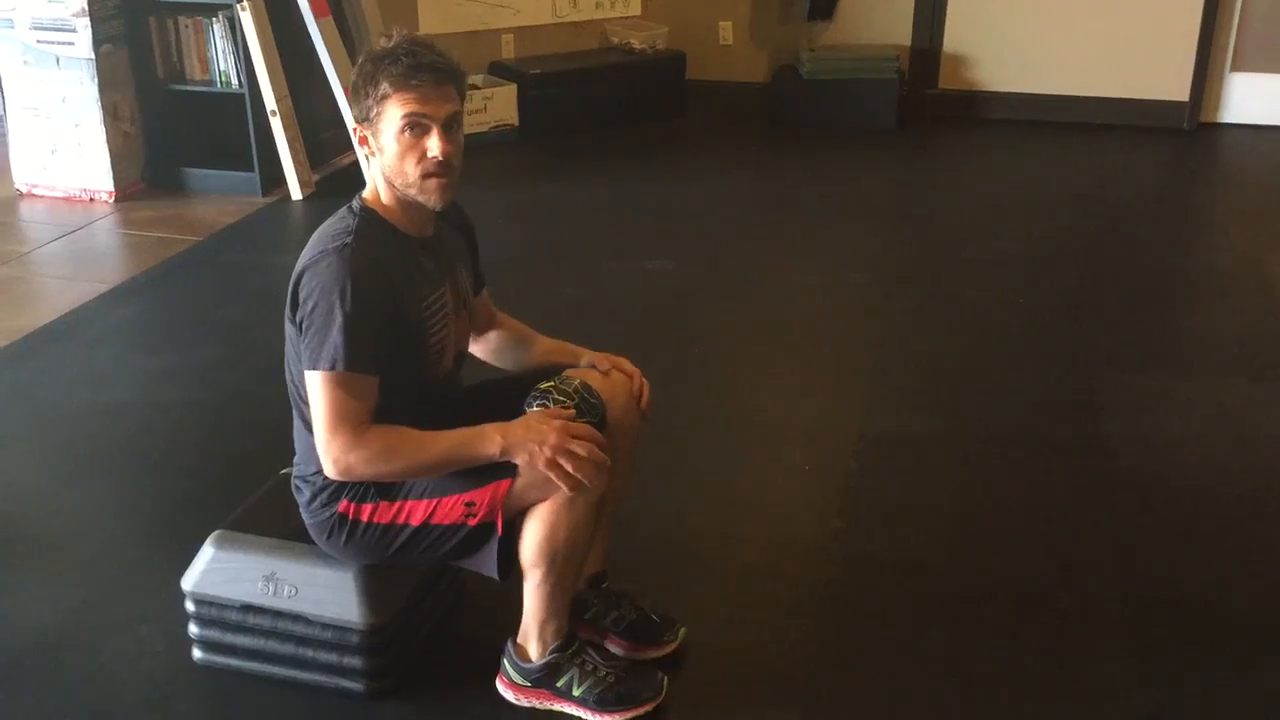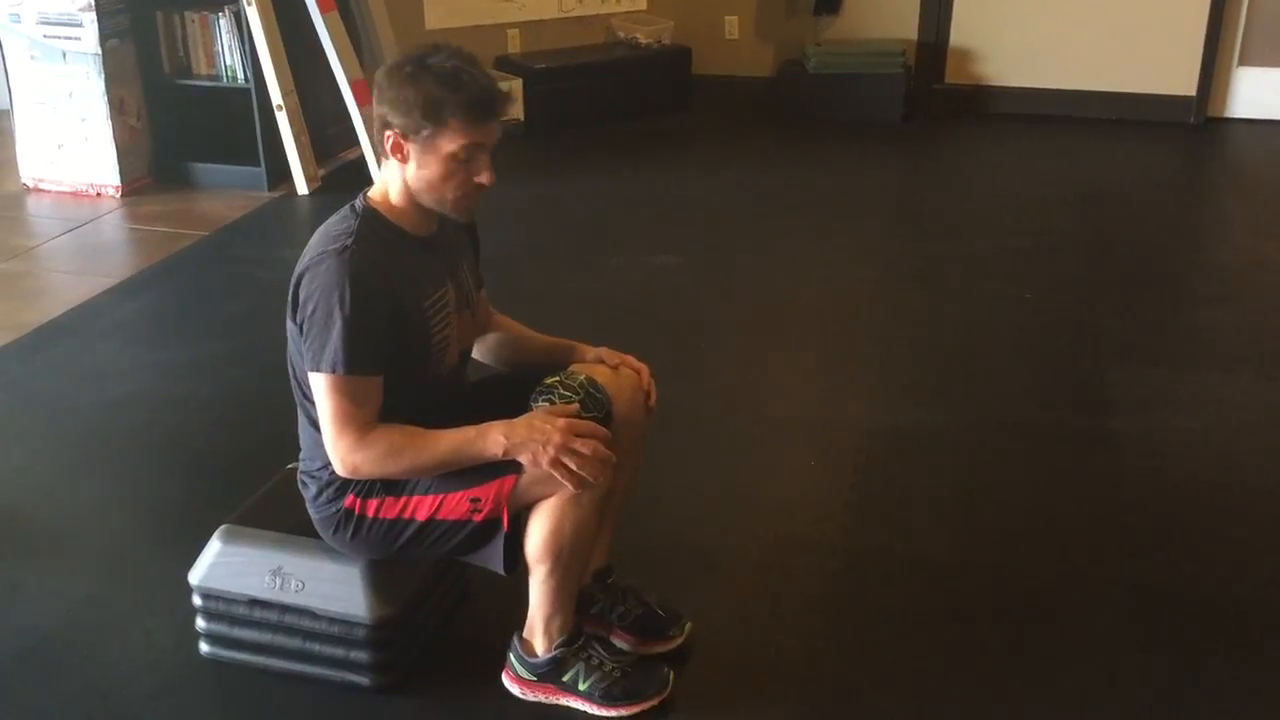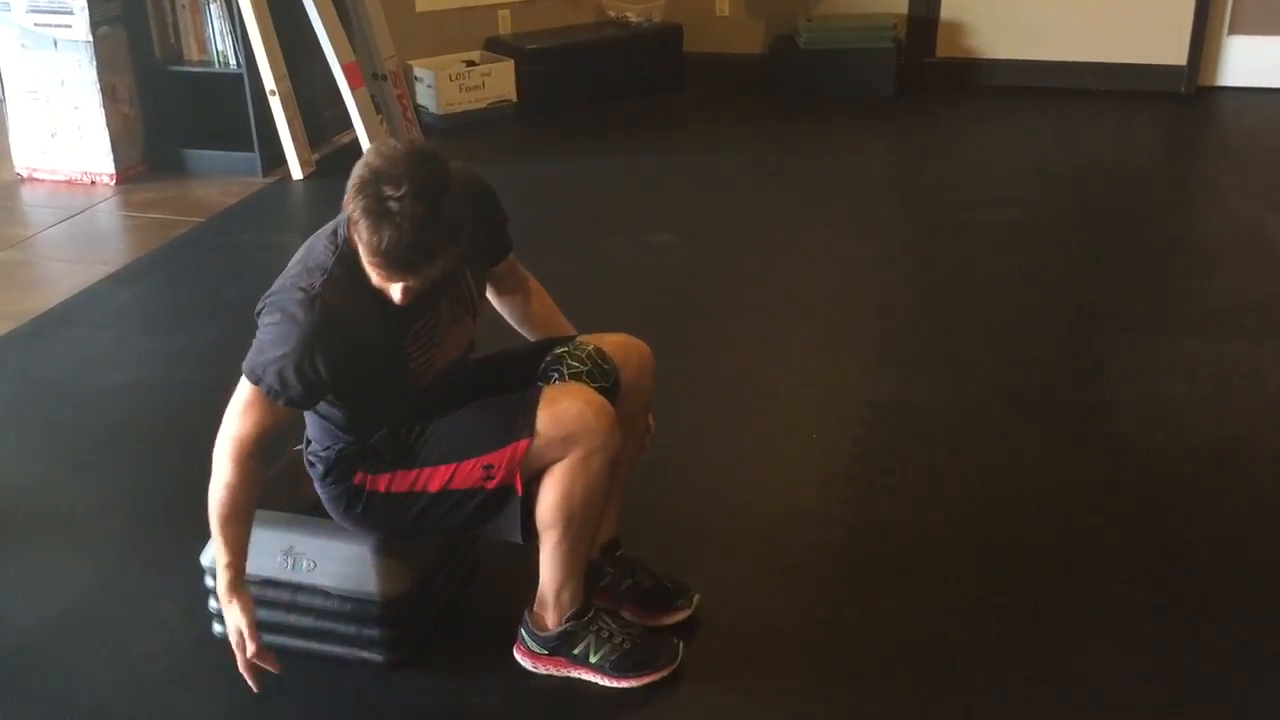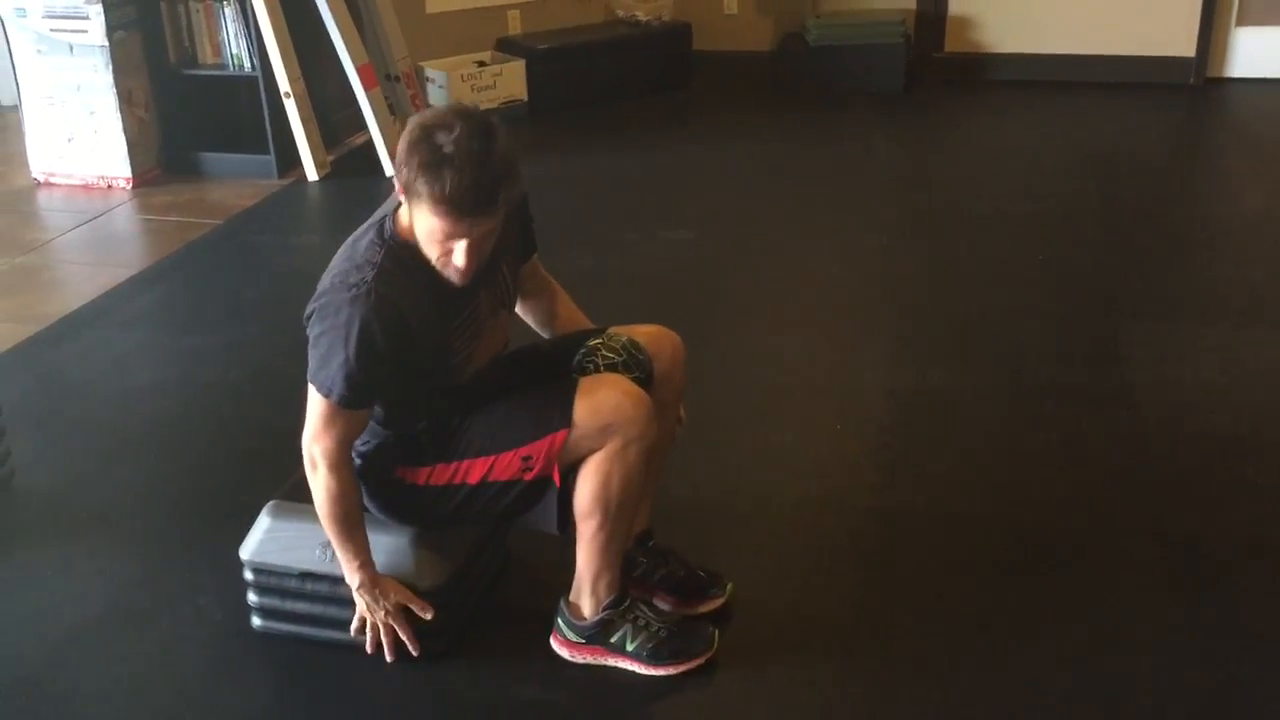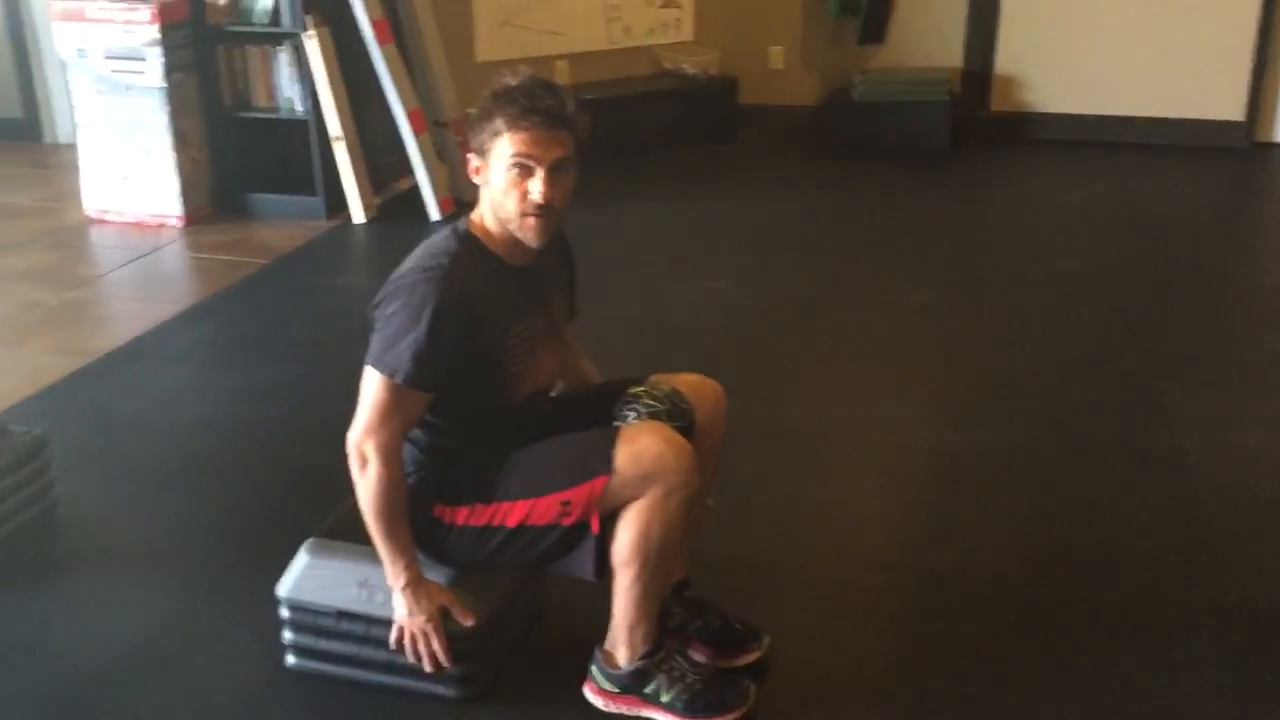
dt=1s
person 1, frame 1
left shoulder: (445, 219)
right shoulder: (346, 267)
left elbow: (483, 329)
right elbow: (345, 451)
left wrist: (582, 357)
right wrist: (506, 440)
left hip: (427, 428)
right hip: (358, 493)
left knee: (613, 398)
right knee: (571, 472)
left ankle: (584, 592)
right ankle: (539, 661)
person 1, frame 2
left shoulder: (447, 220)
right shoulder: (346, 269)
left elbow: (480, 329)
right elbow: (352, 450)
left wrist: (584, 354)
right wrist: (508, 437)
left hip: (436, 421)
right hip: (363, 489)
left knee: (617, 392)
right knee: (576, 465)
left ankle: (589, 583)
right ankle: (546, 655)
person 1, frame 3
left shoulder: (464, 202)
right shoulder: (313, 309)
left elbow: (512, 285)
right elbow: (237, 444)
left wrist: (585, 370)
right wrist: (231, 588)
left hip: (444, 393)
right hip: (371, 462)
left knee: (627, 360)
right knee: (585, 423)
left ankle: (596, 560)
right ankle: (554, 629)
person 1, frame 4
left shoulder: (498, 203)
right shoulder: (364, 302)
left elbow: (533, 288)
right elbow: (324, 451)
left wrist: (613, 360)
right wrist: (364, 582)
left hip: (479, 388)
right hip: (411, 458)
left knee: (659, 352)
right knee: (624, 415)
left ankle: (630, 550)
right ankle: (592, 619)
person 1, frame 5
left shoulder: (546, 245)
right shoulder: (436, 289)
right elbow: (370, 445)
left wrist: (628, 421)
right wrist: (407, 584)
left hip: (521, 432)
right hip: (456, 493)
left knee: (699, 400)
right knee: (662, 461)
left ankle: (666, 599)
right ankle: (628, 667)
